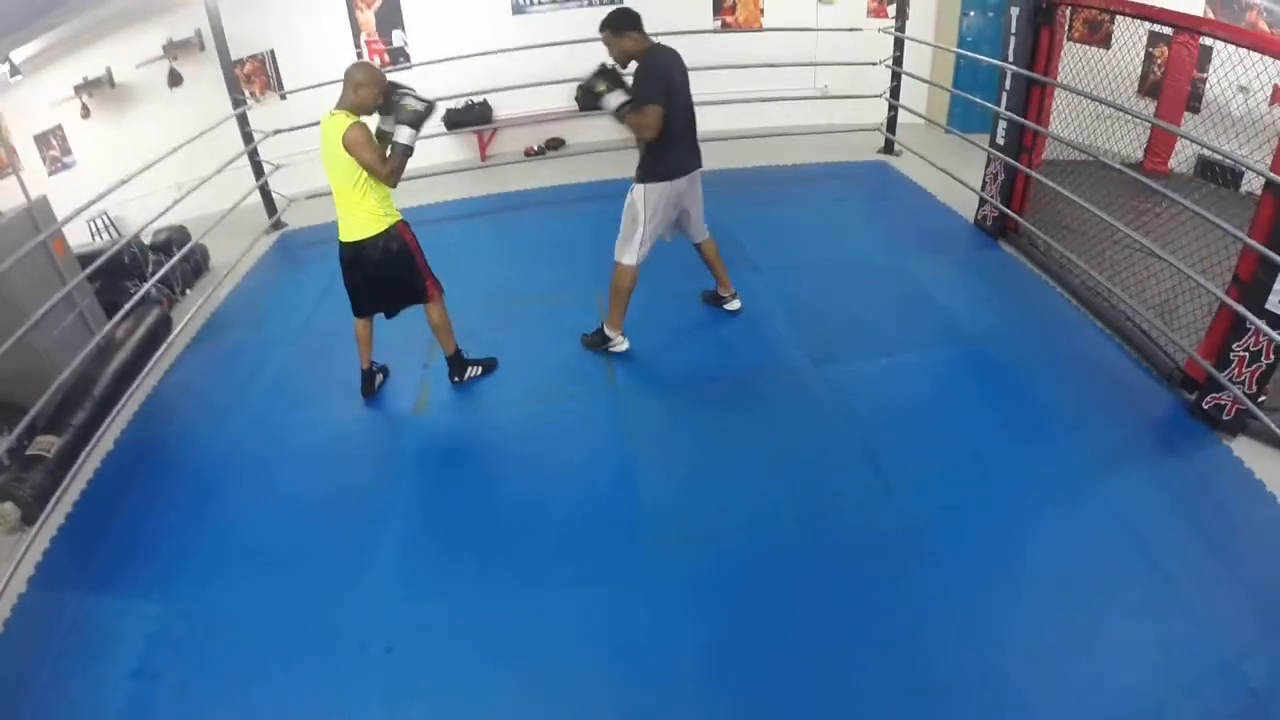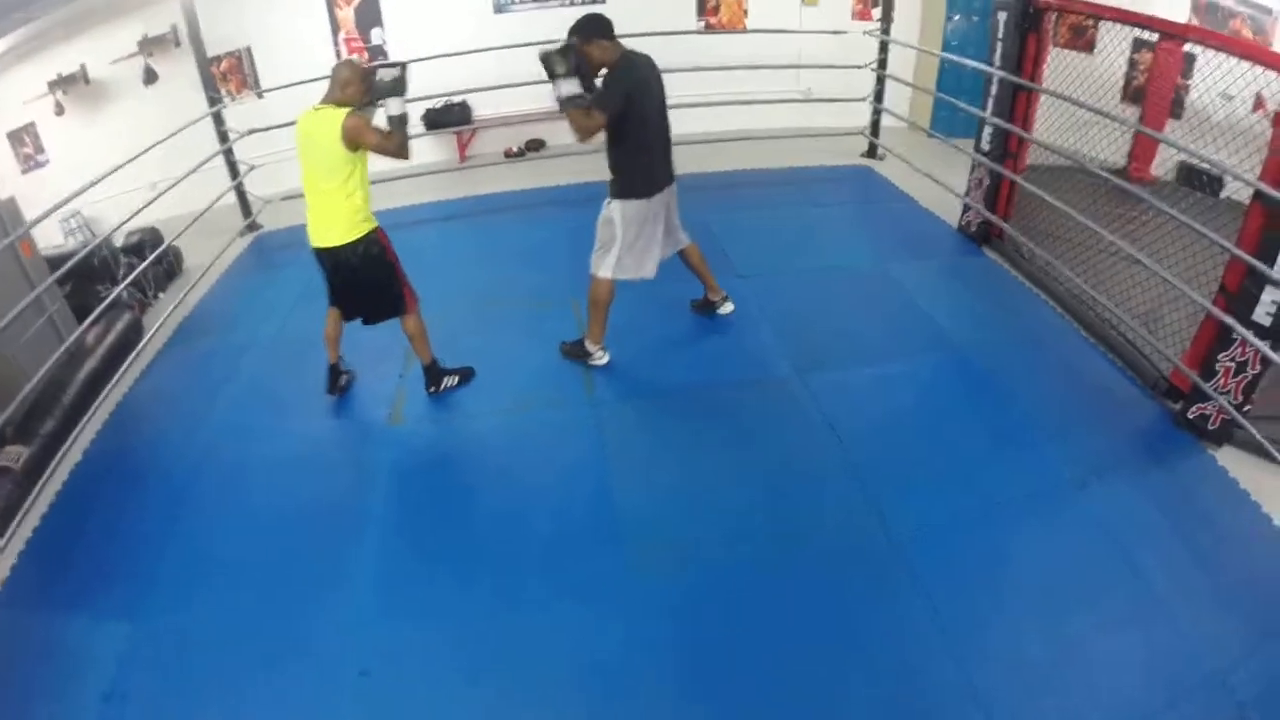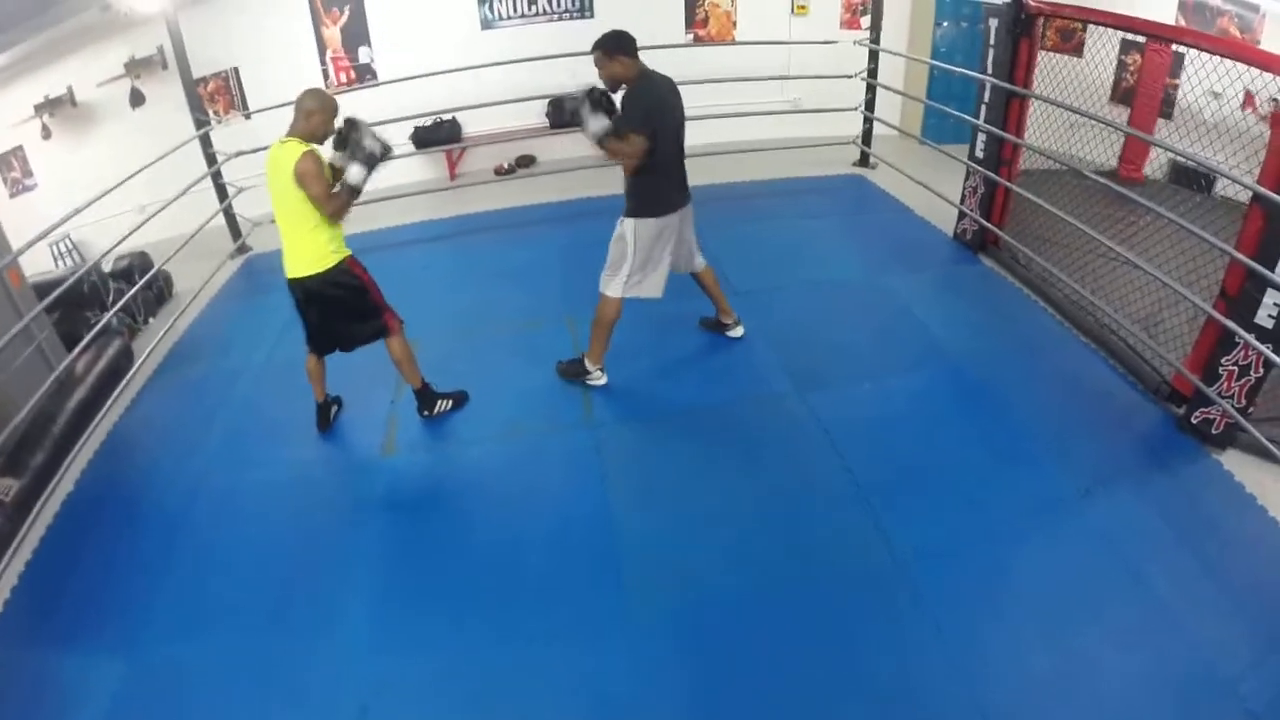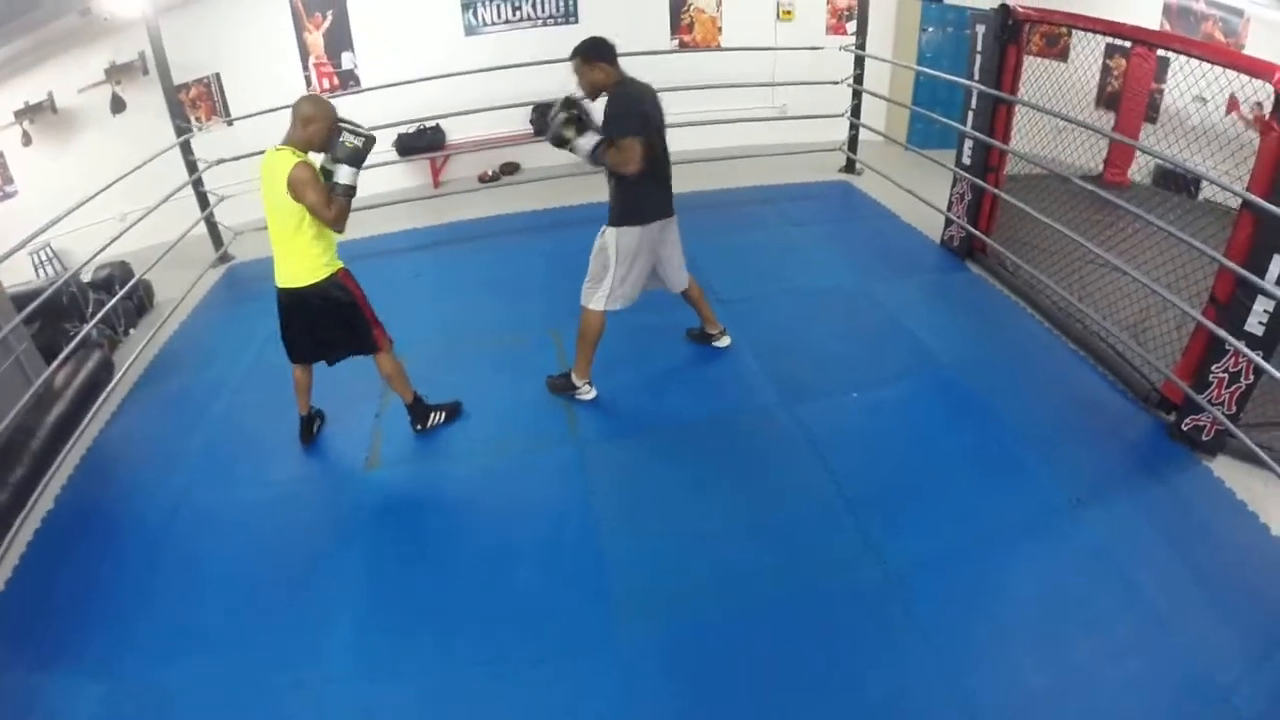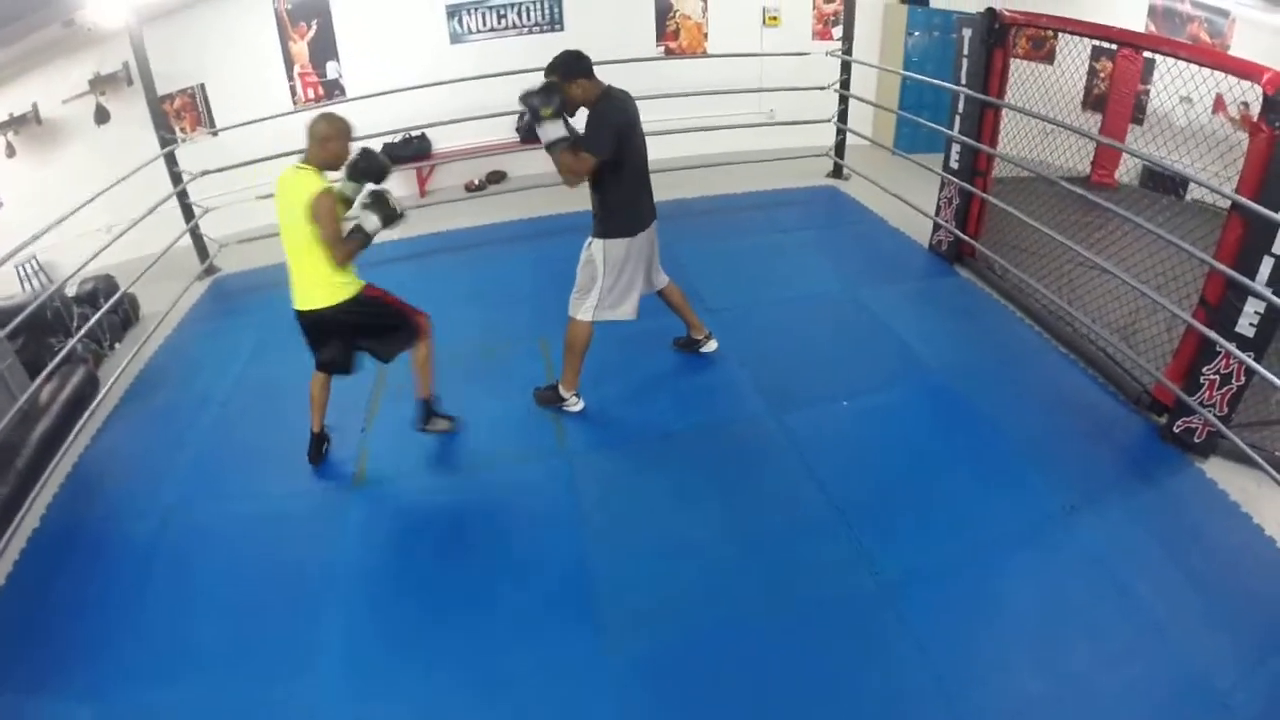
dt=0.3s
person 1, frame 1
left shoulder: (650, 69)
right shoulder: (668, 56)
left elbow: (648, 129)
left wrist: (614, 100)
right wrist: (622, 93)
left hip: (658, 176)
right hip: (687, 167)
left knee: (627, 253)
right knee: (699, 233)
left ankle: (613, 333)
right ankle: (727, 294)
person 1, frame 2
left shoulder: (621, 77)
right shoulder: (643, 63)
left elbow: (584, 130)
left wrist: (565, 83)
right wrist: (582, 85)
left hip: (633, 190)
right hip: (661, 178)
left knee: (603, 266)
right knee: (678, 239)
left ankle: (593, 346)
right ankle: (717, 297)
person 1, frame 3
left shoulder: (639, 95)
right shoulder: (663, 84)
left elbow: (632, 157)
left wrist: (597, 125)
right wrist: (609, 118)
left hip: (648, 209)
right hip: (676, 198)
left knee: (613, 284)
right knee: (693, 261)
left ankle: (592, 366)
right ankle: (728, 320)
person 1, frame 4
left shoulder: (622, 102)
right shoulder: (640, 91)
left elbow: (629, 163)
left wrist: (585, 141)
right wrist: (586, 131)
left hip: (631, 218)
right hip: (661, 209)
left knee: (595, 296)
right knee: (677, 274)
left ankle: (580, 380)
right ankle: (714, 330)
person 1, frame 5
left shoulder: (605, 115)
right shoulder: (617, 99)
left elbow: (574, 173)
right elbow: (592, 153)
left wrist: (549, 122)
right wrist: (554, 123)
left hip: (616, 229)
right hip: (640, 216)
left knee: (583, 307)
right knee: (656, 279)
left ankle: (567, 391)
right ankle: (701, 336)
person 2, frame 1
left shoulder: (330, 122)
right shoulder: (353, 130)
right elbow: (389, 177)
left wrist: (388, 123)
right wrist: (408, 129)
left hip: (351, 238)
right hip: (383, 232)
left knee: (362, 309)
right knee: (431, 294)
left ankle: (368, 377)
right ankle: (458, 366)
person 2, frame 2
left shoulder: (306, 121)
right shoulder: (349, 121)
right elbow: (400, 151)
left wrist: (374, 97)
right wrist: (394, 100)
left hip: (321, 240)
right hip: (356, 237)
left knee: (338, 303)
right knee: (407, 304)
left ankle: (334, 374)
right ankle: (434, 376)
person 2, frame 3
left shoulder: (276, 153)
right shoulder: (306, 159)
right elbow: (333, 213)
left wrist: (341, 160)
right wrist: (358, 167)
left hip: (297, 273)
right hip: (329, 267)
left knee: (315, 343)
right knee: (391, 327)
left ankle: (323, 409)
right ankle: (427, 400)
person 2, frame 4
left shoulder: (271, 159)
right shoulder: (301, 169)
right elbow: (336, 221)
left wrist: (330, 167)
right wrist: (348, 169)
left hip: (288, 284)
right hip: (320, 280)
left knee: (302, 356)
right knee: (380, 344)
left ankle: (307, 423)
right ankle: (419, 413)
person 2, frame 5
left shoulder: (287, 179)
right shoulder: (321, 195)
right elbow: (341, 256)
left wrist: (354, 187)
right wrist: (371, 222)
left hip: (306, 305)
right hip: (342, 298)
left knee: (325, 366)
right knee: (420, 328)
left ankle: (317, 441)
right ankle: (429, 414)
